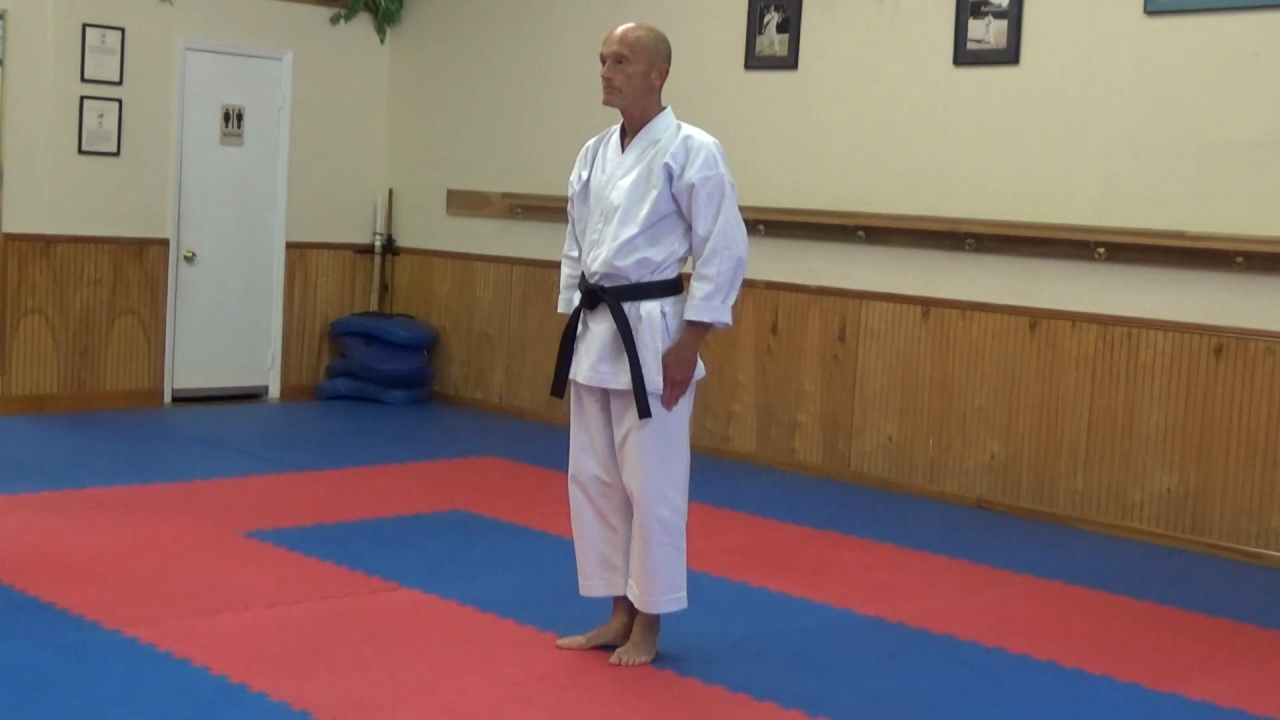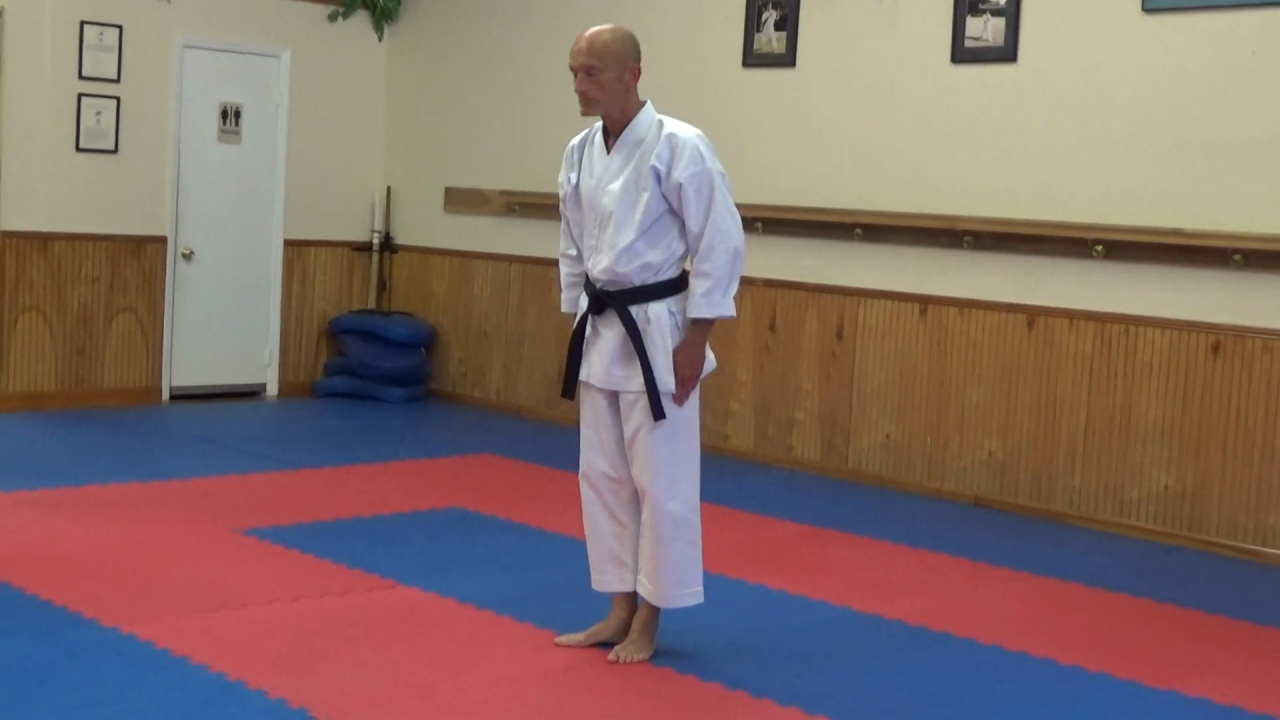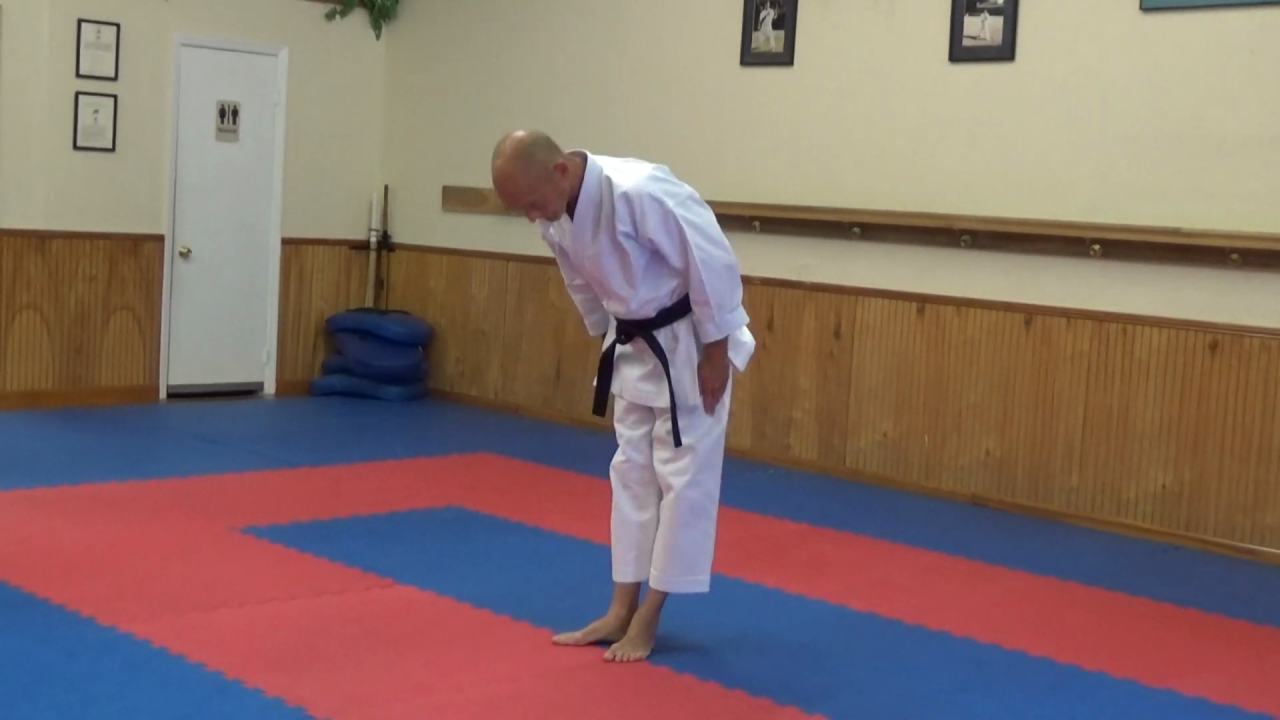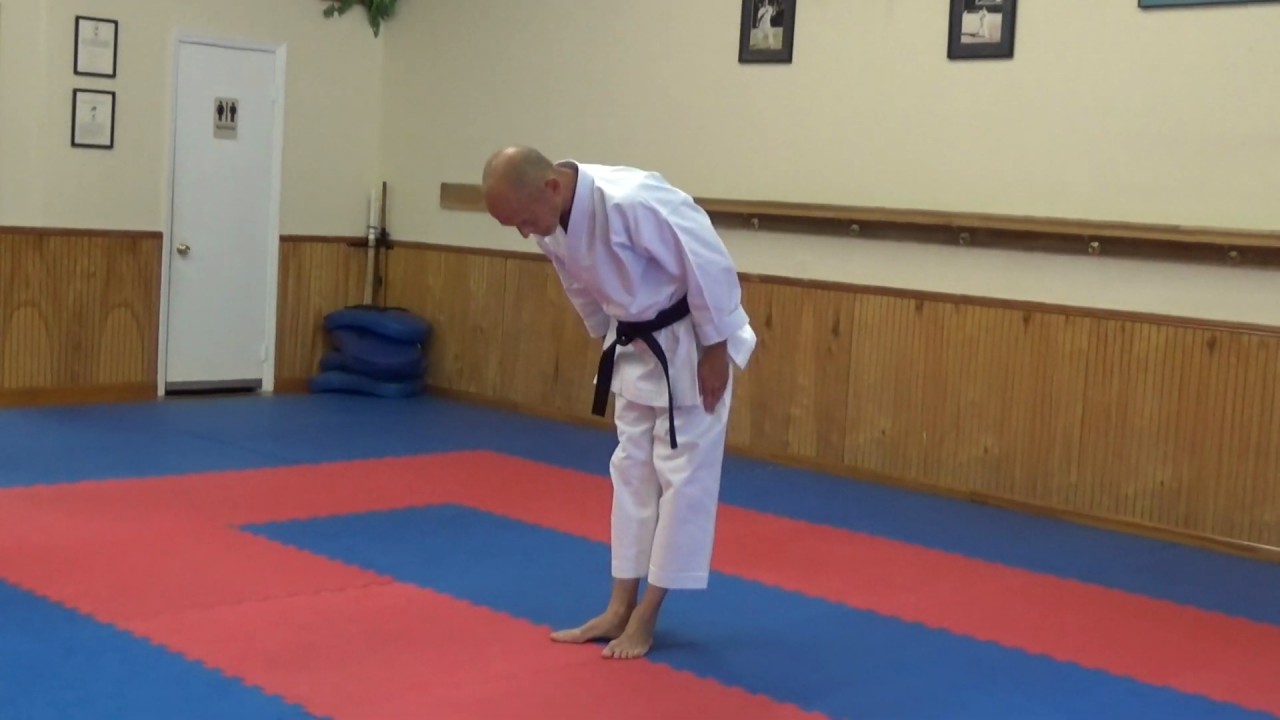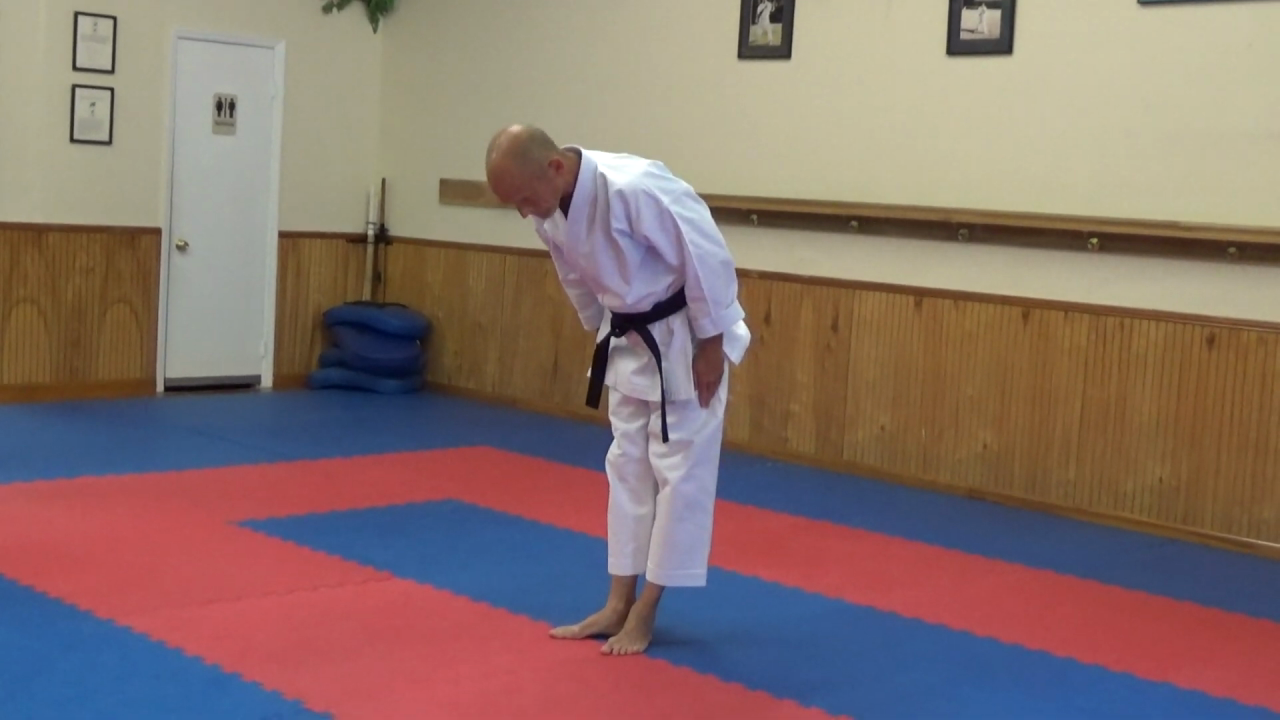
dt=0.7s
person 1, frame 1
left shoulder: (693, 151)
right shoulder: (594, 153)
left elbow: (724, 252)
left wrist: (689, 343)
right wrist: (574, 325)
left hip: (652, 333)
right hip: (593, 332)
left knee: (651, 483)
right knee: (593, 479)
left ankle: (647, 625)
right ankle: (618, 614)
person 1, frame 2
left shoulder: (679, 146)
right shoulder: (578, 153)
left elbow: (721, 244)
left wrist: (695, 339)
right wrist: (580, 321)
left hip: (657, 332)
right hip: (600, 331)
left knee: (661, 481)
right knee: (603, 476)
left ankle: (648, 620)
right ankle: (620, 610)
person 1, frame 3
left shoulder: (639, 191)
right shoulder: (556, 212)
left elbow: (712, 263)
left wrist: (714, 352)
right wrist: (612, 341)
left hip: (691, 341)
right hip: (637, 345)
left knee: (683, 473)
right knee: (632, 472)
left ankle: (647, 619)
right ankle: (621, 610)
person 1, frame 4
left shoulder: (631, 200)
right shoulder: (550, 219)
left elbow: (709, 265)
left wrist: (715, 352)
right wrist: (613, 344)
left hip: (692, 339)
right hip: (637, 344)
left knee: (683, 472)
right knee: (632, 469)
left ankle: (646, 616)
right ankle: (620, 608)
person 1, frame 5
left shoulder: (635, 188)
right shoulder: (548, 206)
left elbow: (707, 259)
left wrist: (709, 348)
right wrist: (607, 336)
left hip: (685, 334)
right hip: (630, 338)
left knee: (679, 468)
right knee: (627, 466)
left ankle: (644, 612)
right ankle: (618, 603)
